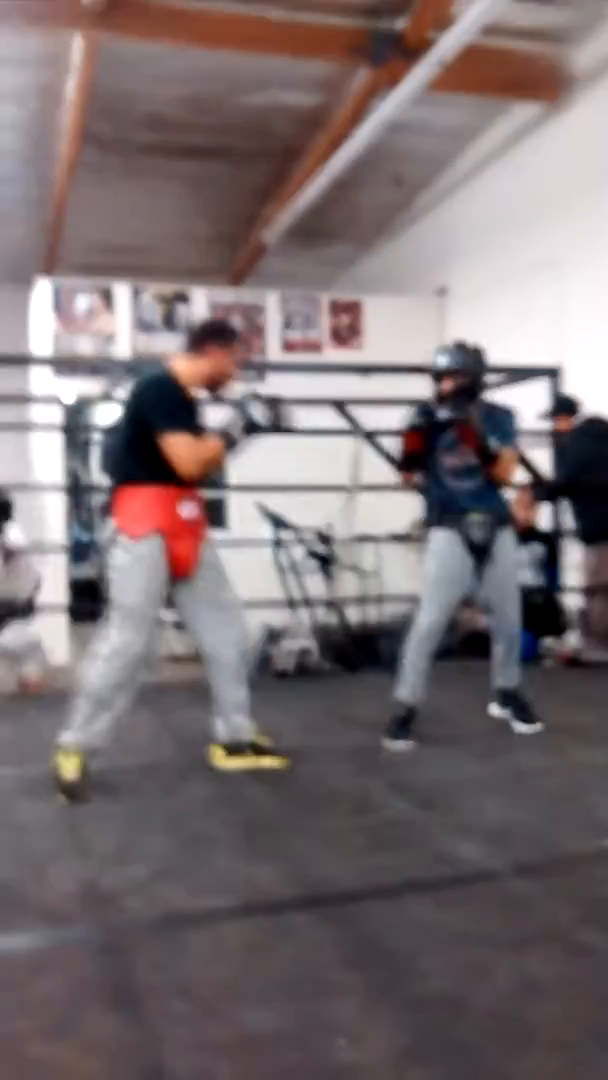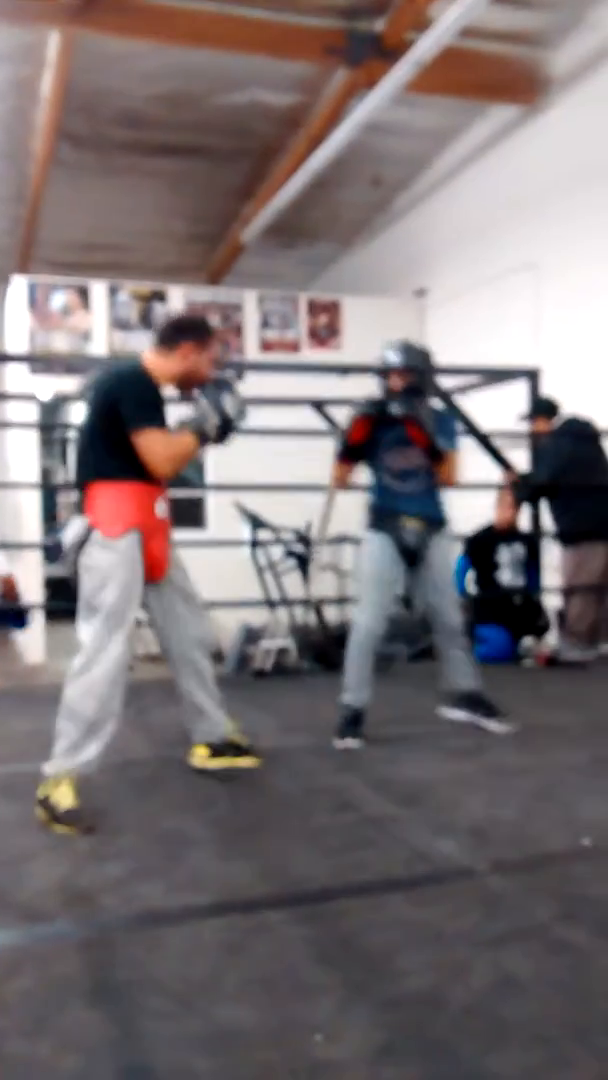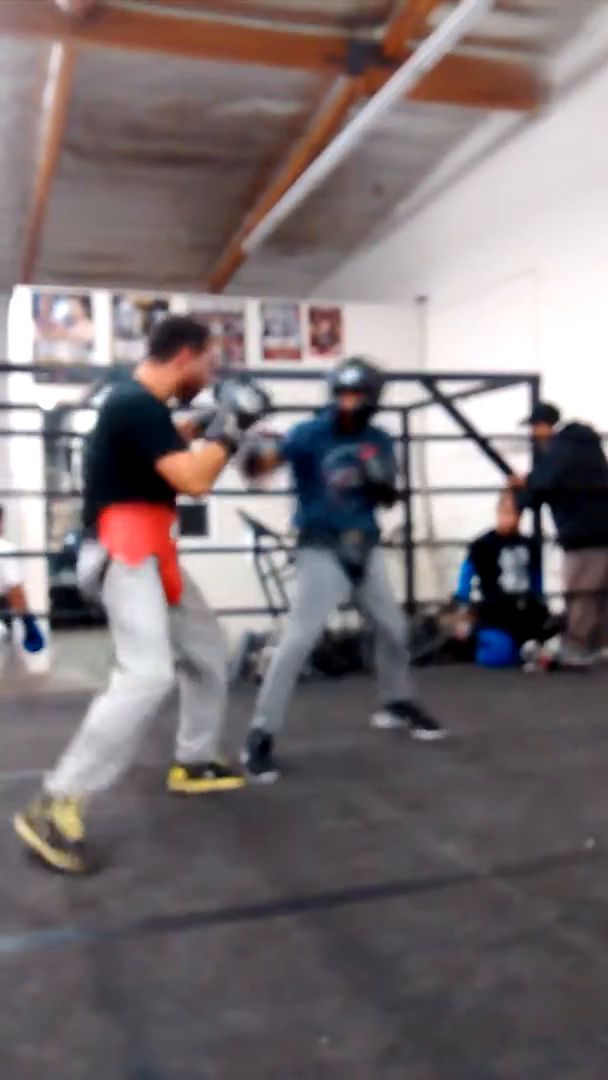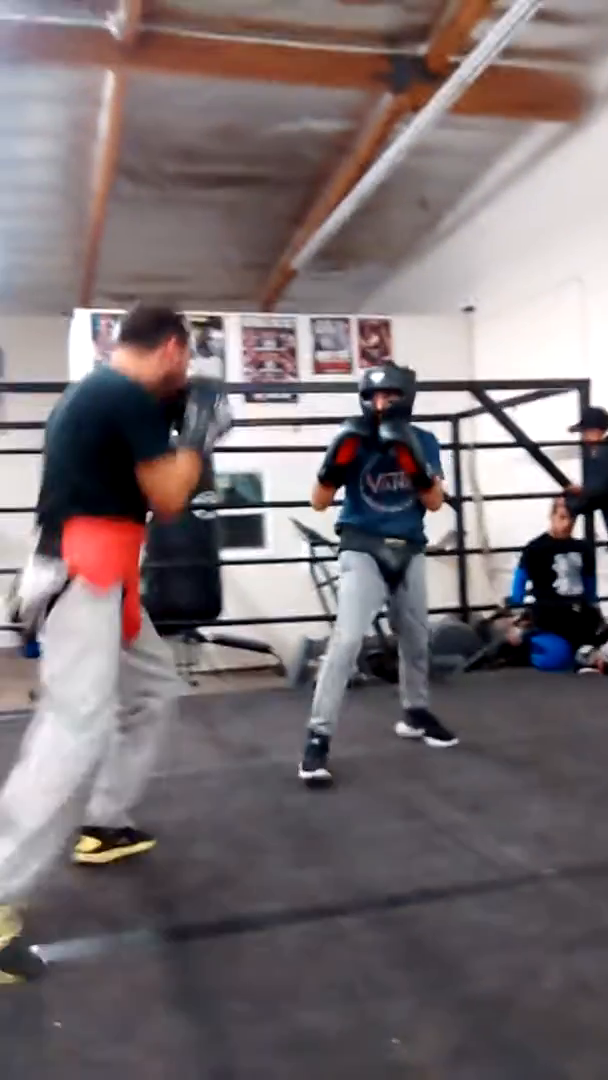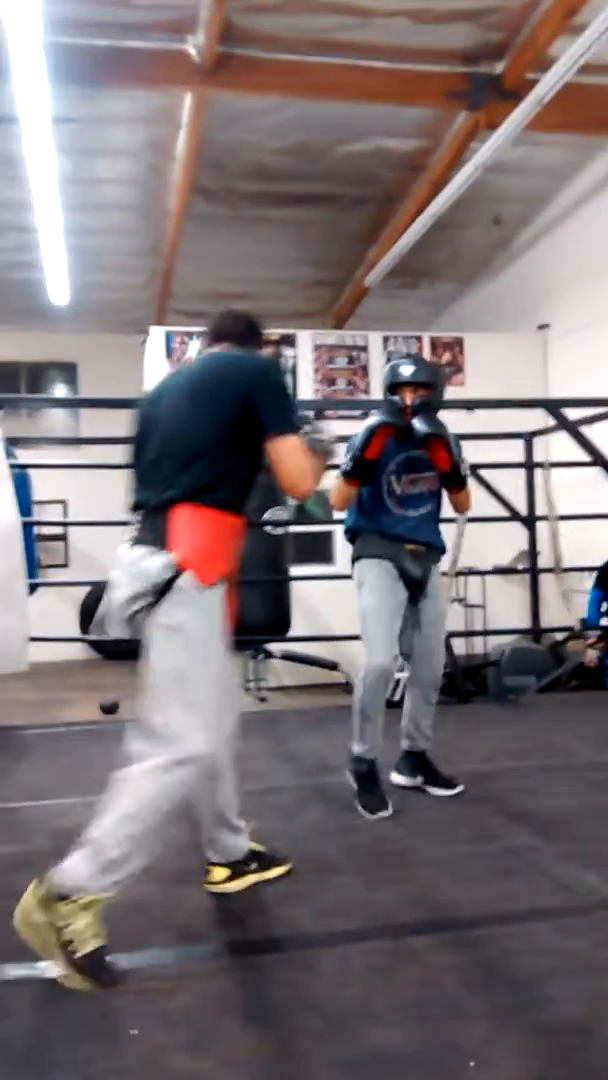
dt=0.5s
person 1, frame 1
left shoulder: (183, 397)
right shoulder: (157, 389)
left elbow: (202, 463)
right elbow: (188, 463)
left wrist: (250, 421)
right wrist: (239, 424)
left hip: (185, 523)
right hip: (143, 525)
left knee: (224, 627)
right knee: (128, 639)
left ankle: (233, 737)
right ankle: (73, 748)
person 1, frame 2
left shoulder: (146, 387)
right shoulder: (129, 380)
right elbow: (161, 461)
left wrist: (207, 425)
right wrist: (207, 421)
left hip: (147, 527)
right hip: (115, 526)
left knee: (189, 630)
right knee: (105, 649)
left ankle: (212, 738)
right ankle: (59, 779)
person 1, frame 3
left shoulder: (144, 402)
right shoulder: (137, 406)
left elbow: (176, 466)
right elbow: (193, 482)
left wrist: (229, 423)
right wrist: (229, 422)
left hip: (151, 551)
right hip: (127, 553)
left knee: (207, 649)
right knee: (148, 676)
left ankle: (194, 762)
right ankle: (55, 806)
person 1, frame 4
left shoulder: (92, 393)
right shoulder: (133, 396)
right elbow: (169, 498)
right wrist: (200, 435)
left hip: (99, 577)
right hip: (88, 580)
left knee: (155, 687)
right knee: (74, 734)
left ankle: (101, 825)
person 1, frame 5
left shoulder: (164, 391)
right shoulder: (257, 370)
right elbow: (297, 482)
right wrist: (311, 449)
left hip: (164, 561)
right hip: (187, 568)
left knee: (206, 724)
right knee: (184, 747)
left ankle: (227, 853)
right ankle: (64, 895)
person 2, frame 1
left shoulder: (499, 417)
right shoulder: (434, 421)
left elbow: (505, 472)
right elbow: (411, 480)
left wrist: (474, 433)
right wrist: (413, 445)
left hip: (496, 528)
right hip: (449, 530)
left knee: (508, 619)
right knee: (431, 621)
left ankle: (506, 694)
right ankle: (406, 709)
person 2, frame 2
left shoulder: (440, 421)
right shoulder: (377, 420)
left elbow: (448, 476)
right elbow: (339, 478)
left wrist: (425, 433)
right wrist: (356, 434)
left hip: (430, 532)
right hip: (385, 532)
left knee: (449, 619)
right knee: (368, 623)
left ankle: (464, 696)
right ankle: (353, 709)
person 2, frame 3
left shoulder: (379, 441)
right shoulder: (309, 435)
left elbow: (387, 500)
right elbow: (265, 461)
left wrist: (387, 485)
right wrist: (256, 457)
left hip: (366, 546)
right hip: (322, 548)
left knee: (393, 631)
right knee: (297, 641)
left ankle: (397, 703)
right ankle: (261, 735)
person 2, frame 4
left shoulder: (422, 441)
right shoulder: (355, 441)
left elbow: (434, 501)
right elbow: (319, 502)
left wrist: (412, 456)
right wrist: (338, 456)
left hip: (409, 551)
right hip: (362, 550)
left knee: (415, 639)
right knee: (347, 640)
left ankle: (415, 712)
right ankle: (318, 737)
person 2, frame 5
left shoulder: (441, 442)
right shoulder: (376, 437)
left elbow: (462, 506)
right elbow: (339, 501)
left wrist: (446, 456)
right wrist: (366, 450)
left hip: (425, 559)
right hip: (378, 556)
left knee: (429, 663)
right knee: (380, 661)
left ankle: (413, 757)
right ankle: (365, 764)
